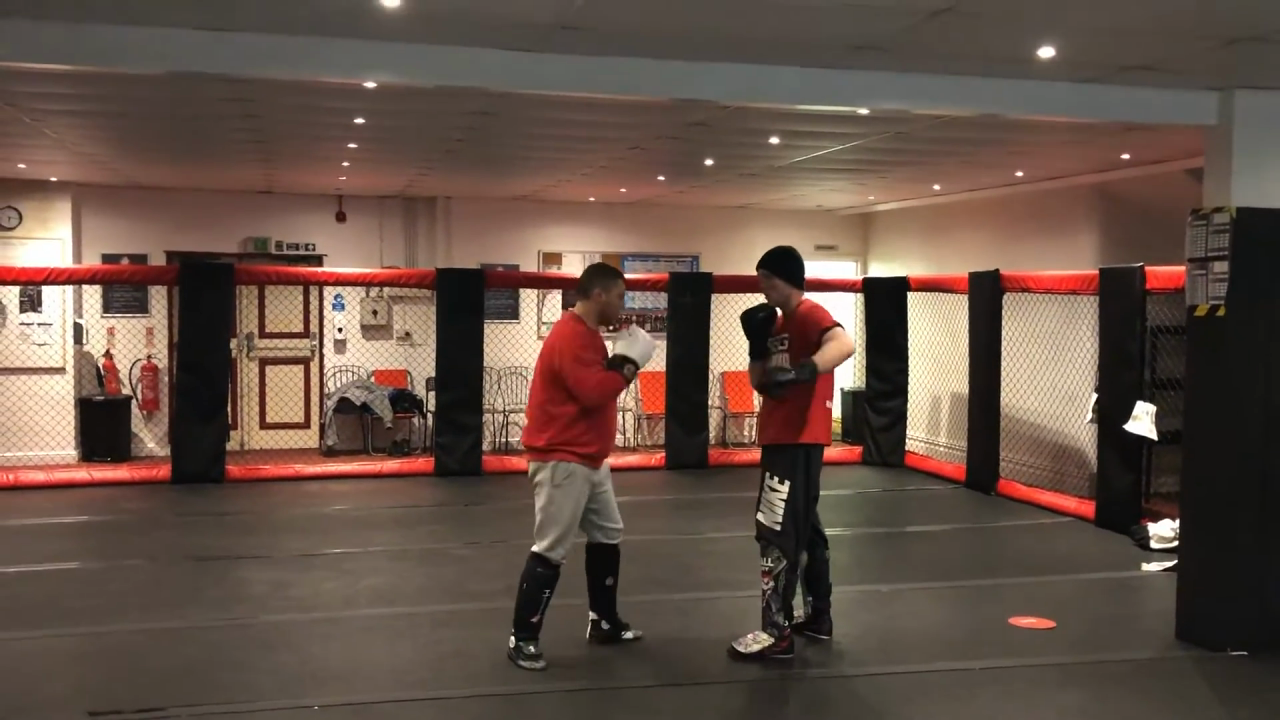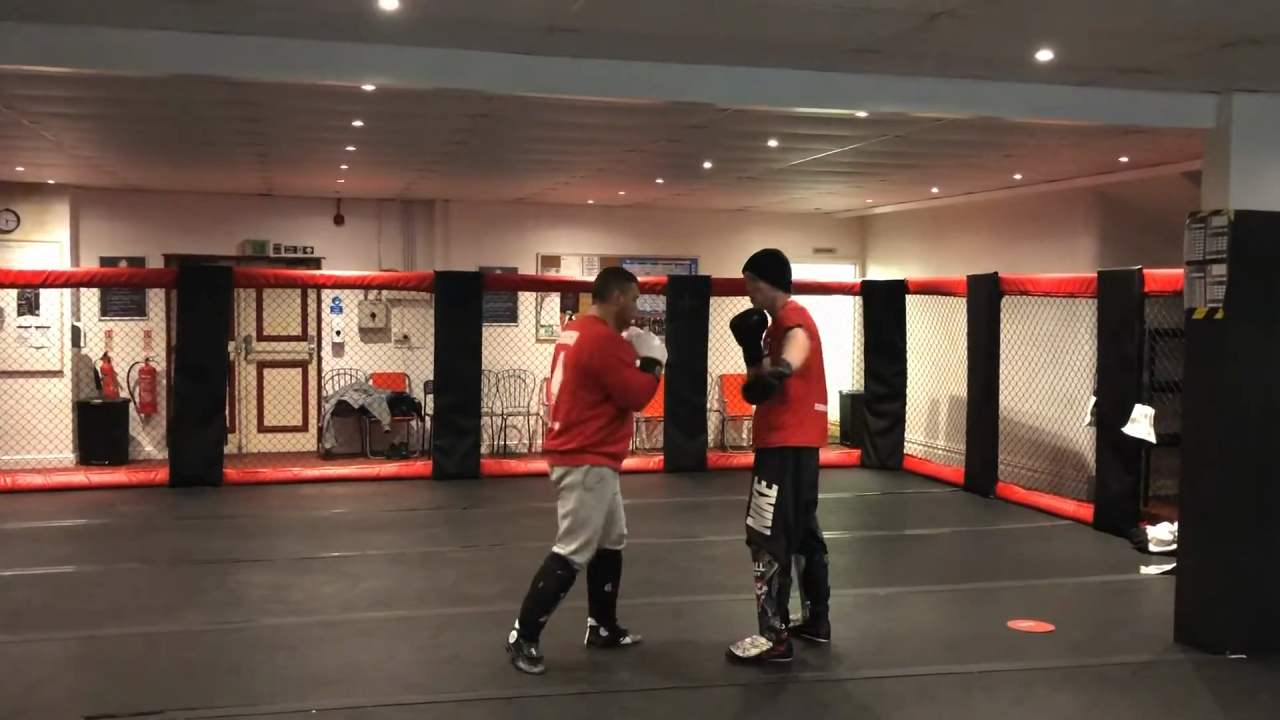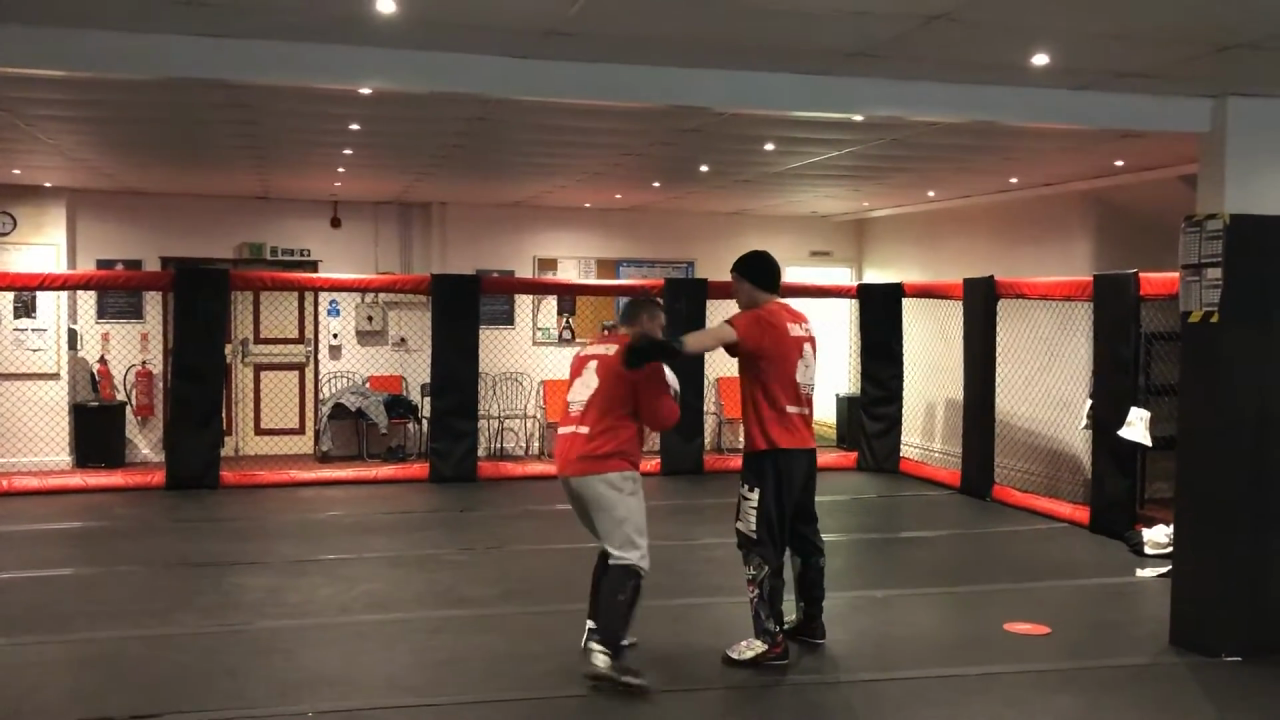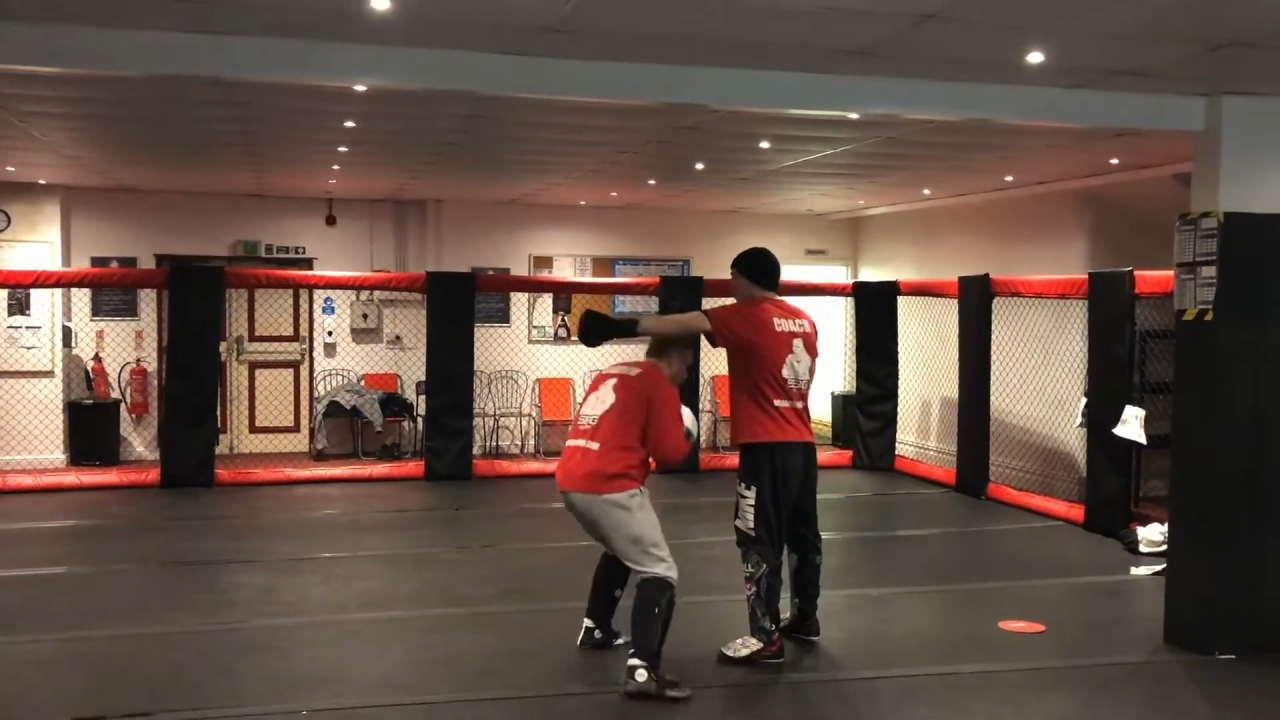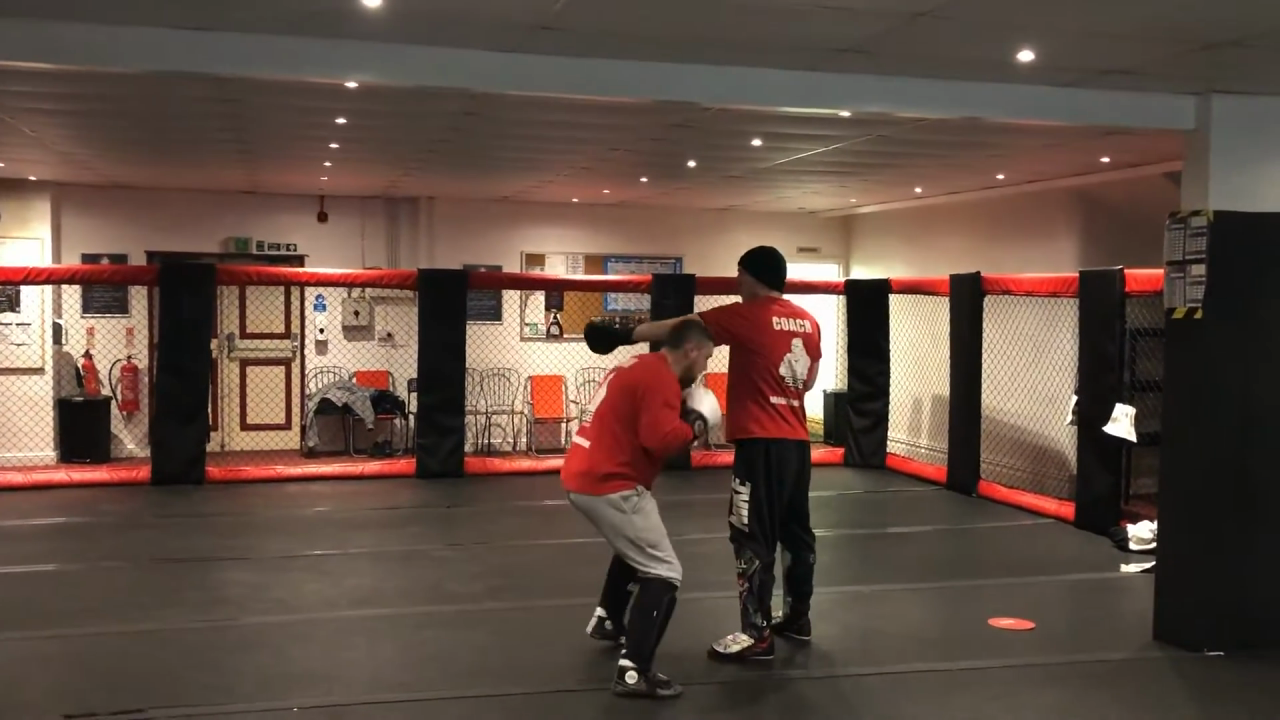
dt=0.3s
person 1, frame 1
left shoulder: (809, 314)
right shoulder: (778, 322)
left elbow: (844, 345)
right elbow: (761, 381)
left wrist: (802, 371)
right wrist: (757, 343)
left hip: (797, 440)
right hip: (783, 438)
left knee: (777, 532)
right knee: (804, 528)
left ankle: (777, 632)
right ankle: (818, 615)
person 1, frame 2
left shoulder: (790, 316)
right shoulder: (775, 320)
left elbow: (799, 344)
right elbow: (761, 378)
left wrist: (779, 366)
right wrist: (750, 343)
left hip: (786, 443)
right hip: (803, 442)
left knee: (768, 536)
right knee: (804, 531)
left ankle: (774, 636)
right ankle: (816, 618)
person 1, frame 3
left shoulder: (759, 319)
right shoulder: (801, 323)
left elbow: (721, 334)
left wrist: (671, 347)
left hip: (771, 448)
right hip: (802, 446)
left knee: (760, 542)
right knee: (804, 533)
left ankle: (770, 639)
right ankle: (811, 620)
person 1, frame 4
left shoulder: (746, 317)
right shoulder: (804, 321)
left elbow: (681, 325)
left wrist: (620, 327)
left hip: (767, 445)
right hip: (802, 443)
left knee: (759, 539)
right knee: (803, 532)
left ankle: (766, 637)
right ankle: (805, 617)
person 1, frame 5
left shoulder: (746, 315)
right shoulder: (808, 322)
left elbow: (678, 328)
left wrist: (621, 335)
left hip: (761, 442)
right hip: (797, 441)
left knee: (753, 536)
right knee: (797, 531)
left ankle: (757, 633)
right ankle: (797, 616)
person 2, frame 1
left shoulder: (592, 333)
right shoulder: (569, 335)
right elbow: (595, 390)
left wrist: (623, 357)
right wrist: (629, 361)
left hip: (591, 460)
right hip: (562, 461)
left knee: (607, 537)
right knee: (551, 551)
left ankle: (604, 623)
right ankle: (522, 637)
person 2, frame 2
left shoulder: (574, 333)
right shoulder: (606, 339)
right elbow: (637, 396)
left wrist: (630, 359)
right wrist: (652, 363)
left hip: (572, 454)
right hip: (587, 462)
left knee: (609, 542)
right knee: (574, 551)
left ankle: (603, 627)
right ankle: (523, 634)
person 2, frame 3
left shoulder: (587, 351)
right elbow: (664, 419)
right wrist: (669, 393)
left hip: (571, 463)
right hip: (607, 469)
left knee: (614, 548)
right knee: (631, 559)
left ankle: (598, 630)
right ankle: (604, 653)
person 2, frame 4
left shoulder: (612, 373)
right shoulder: (661, 386)
right elbow: (668, 451)
right wrist: (685, 434)
left hip: (571, 481)
right hip: (609, 488)
left knee: (621, 551)
right knee: (660, 574)
left ankle: (595, 629)
right ankle: (643, 671)
person 2, frame 5
left shoulder: (636, 367)
right shoulder: (660, 378)
right elbow: (661, 439)
left wrist: (681, 417)
right wrist: (696, 424)
left hip: (580, 478)
right hip: (610, 485)
left knee: (633, 547)
right knee: (663, 574)
left ankle: (607, 620)
right ankle: (633, 671)
